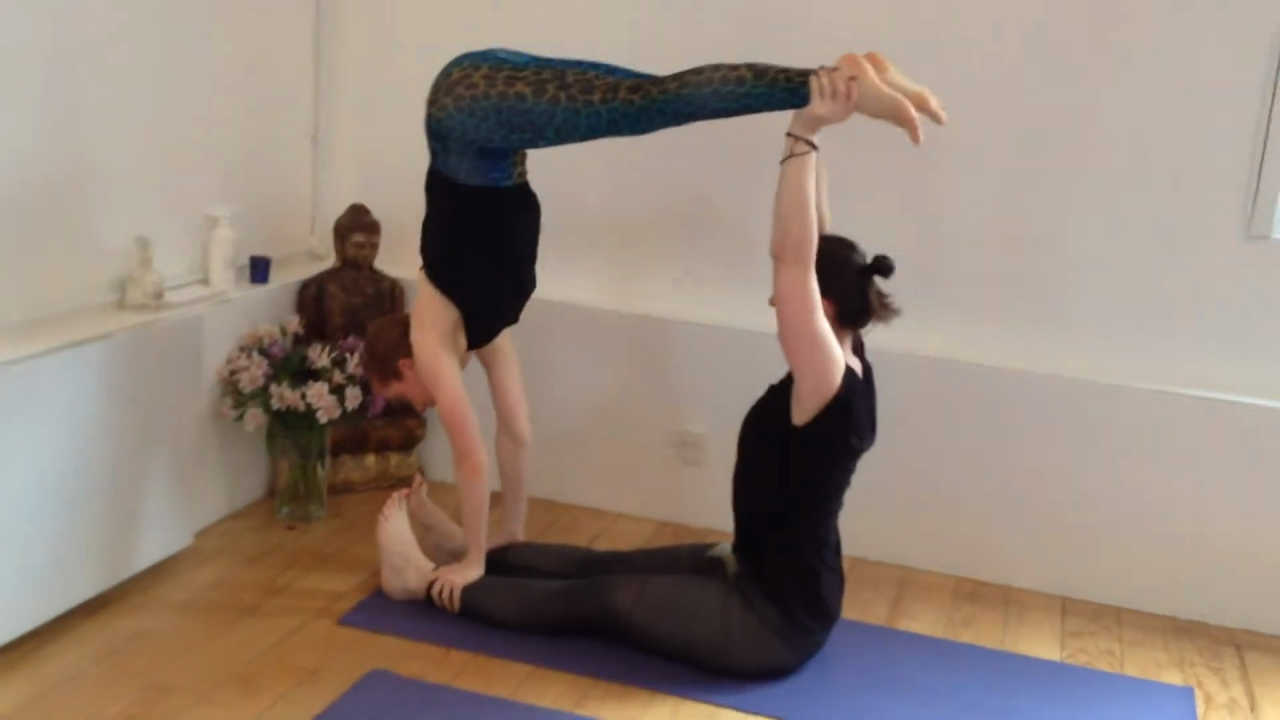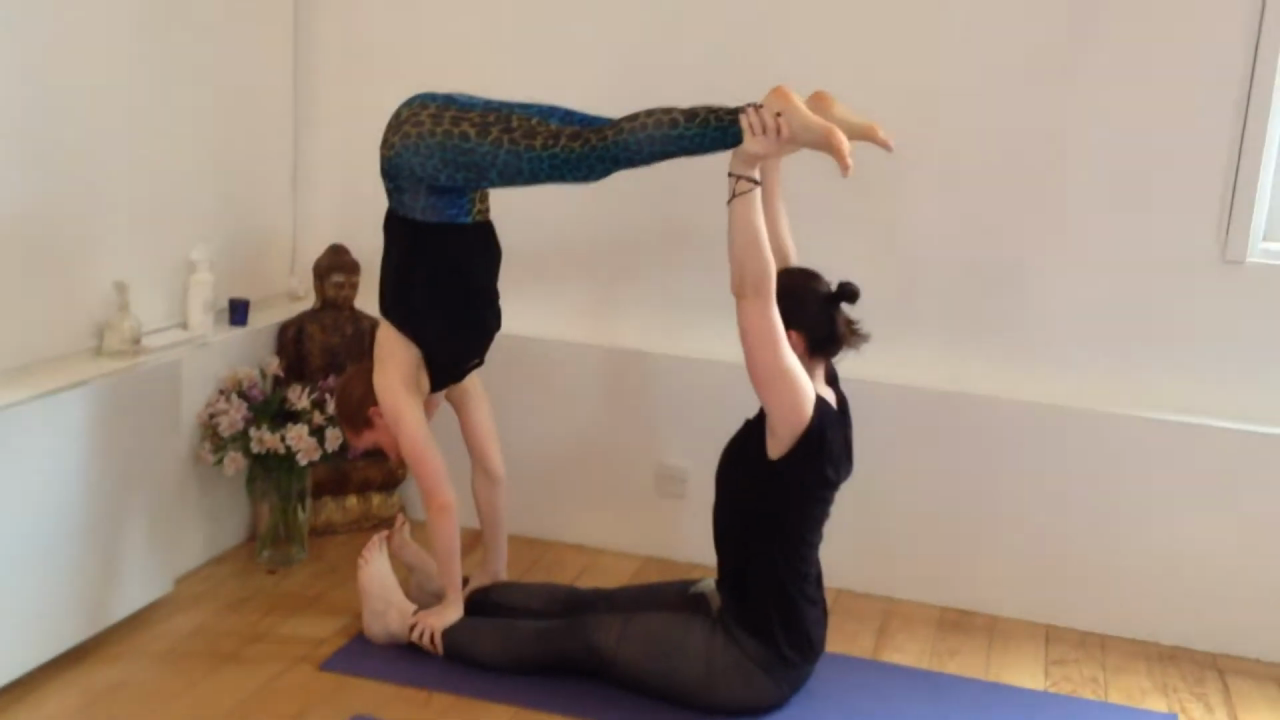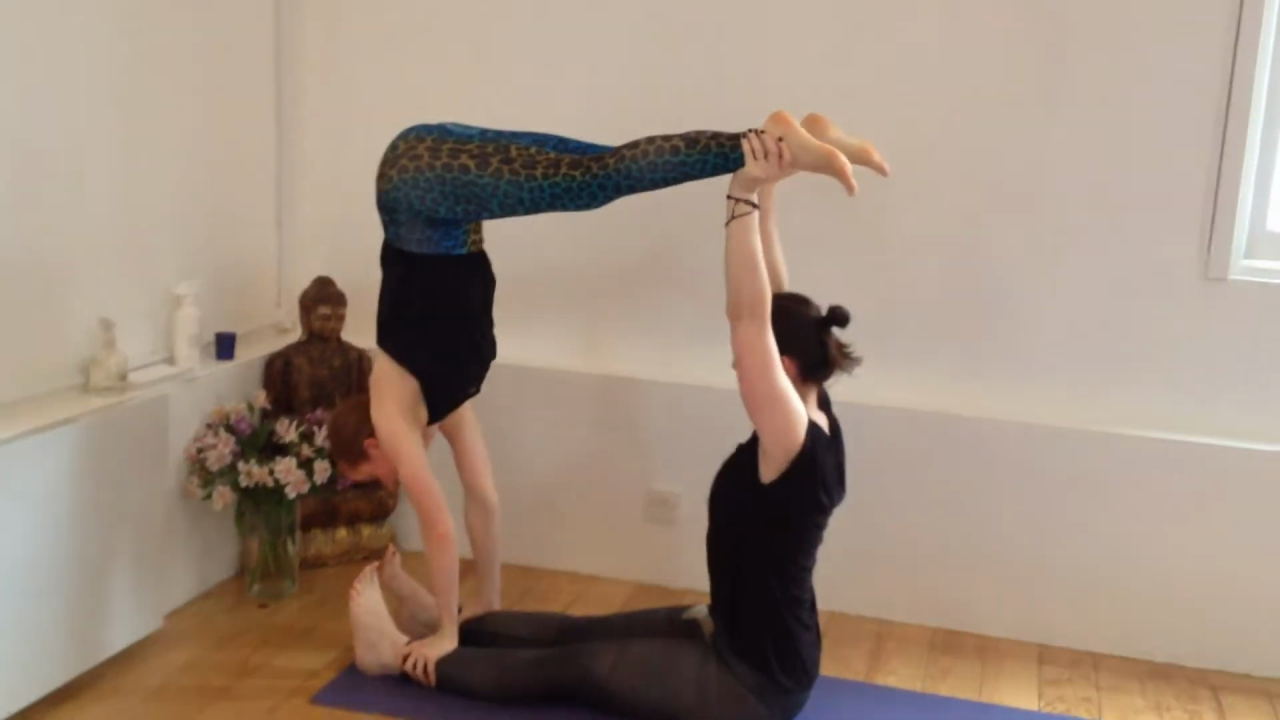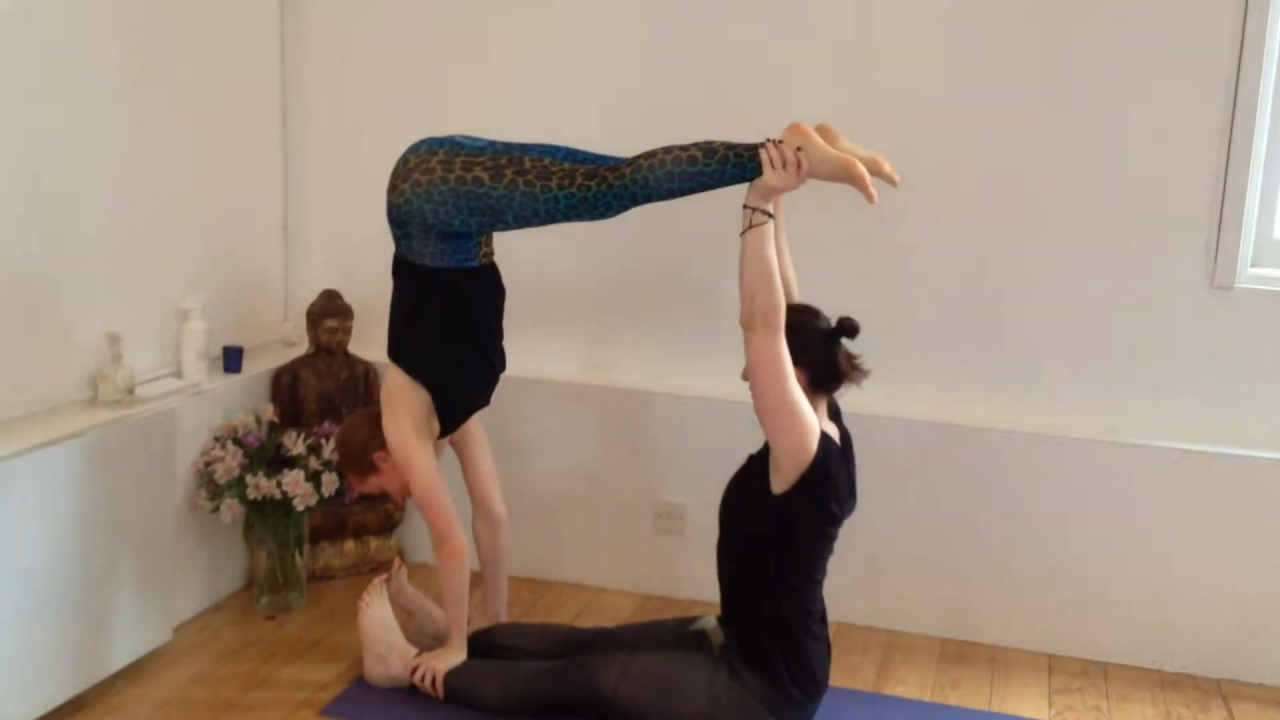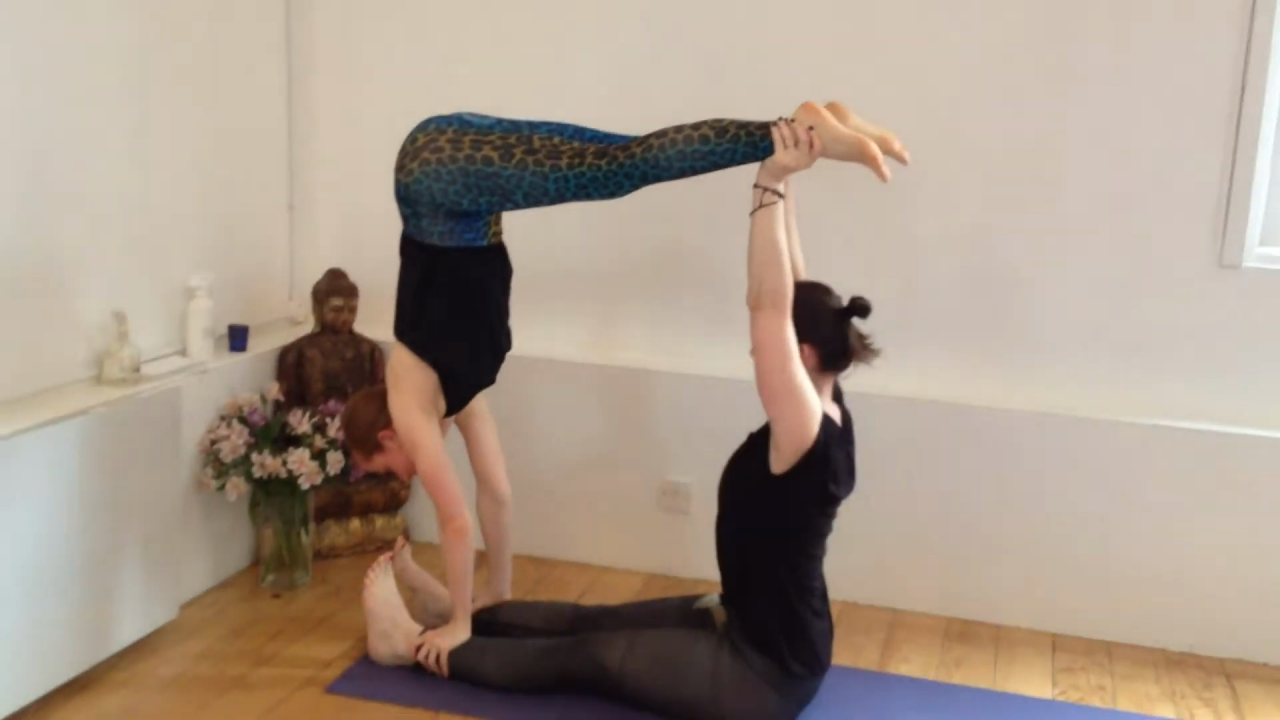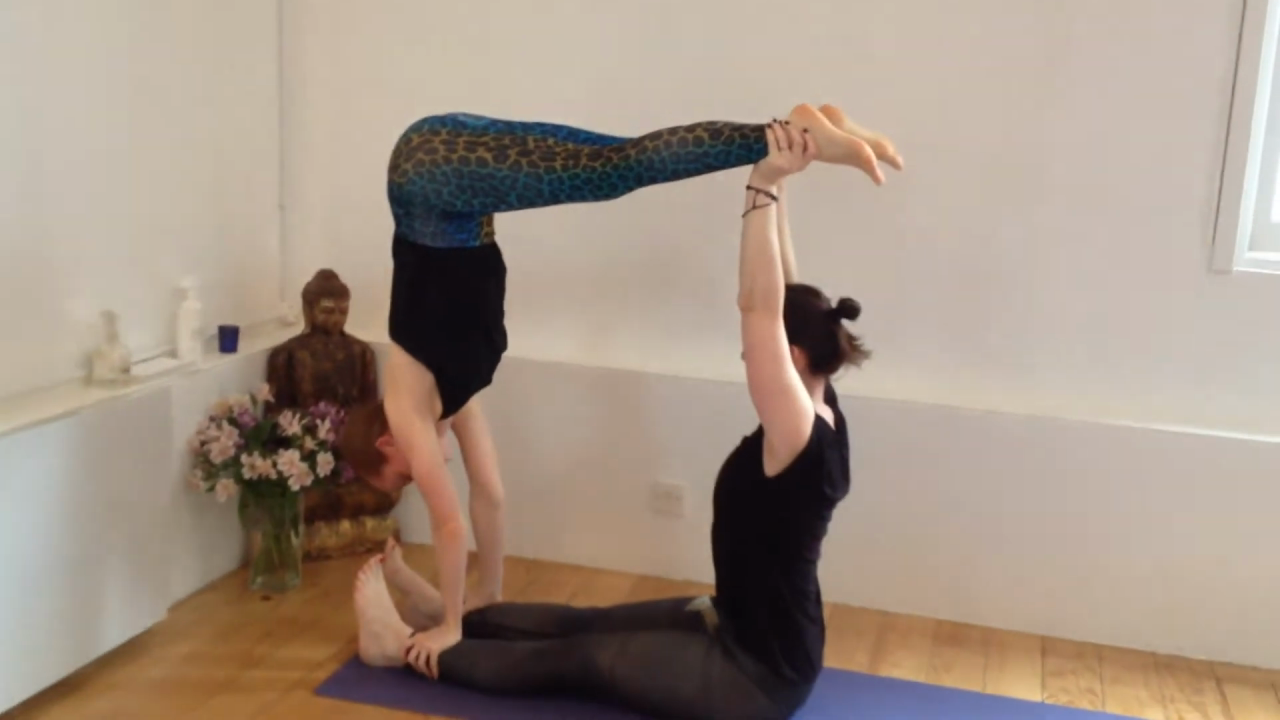
dt=0.4s
person 1, frame 1
left shoulder: (829, 386)
right shoulder: (847, 367)
left elbow: (793, 260)
right elbow: (809, 249)
left wrist: (804, 135)
right wrist: (809, 132)
left hip: (774, 622)
right hip: (764, 579)
left knee: (600, 599)
right knee: (600, 566)
left ankle: (431, 585)
right ankle: (466, 553)
person 1, frame 2
left shoulder: (802, 416)
right shoulder: (824, 395)
left elbow: (753, 295)
right elbow: (777, 283)
left wrist: (746, 172)
right wrist: (767, 169)
left hip: (758, 658)
right hip: (750, 614)
left knee: (583, 637)
right knee: (587, 605)
left ankle: (413, 624)
person 1, frame 3
left shoulder: (794, 441)
right shoulder: (815, 422)
left elbow: (747, 319)
right elbow: (769, 306)
left wrist: (745, 198)
right wrist: (762, 195)
right hip: (743, 639)
left knee: (575, 665)
right knee: (579, 633)
left ankle: (405, 655)
person 1, frame 4
left shoulder: (806, 450)
right shoulder: (824, 430)
left elbow: (764, 329)
right elbow: (782, 320)
left wrist: (759, 207)
right wrist: (770, 208)
right hip: (751, 649)
right knee: (589, 644)
left ankle: (411, 664)
right ankle: (447, 632)
person 1, frame 5
left shoulder: (808, 432)
right shoulder: (827, 414)
left elbow: (770, 308)
right elbow: (787, 297)
left wrist: (770, 186)
right wrist: (778, 186)
left hip: (767, 669)
right hip: (755, 627)
left knee: (587, 656)
right knee: (593, 622)
left ankle: (416, 645)
right ankle: (453, 613)
person 1, frame 6
left shoulder: (800, 435)
right shoulder: (822, 416)
left elbow: (761, 311)
right elbow: (780, 301)
left wrist: (764, 189)
right wrist: (771, 188)
right hip: (747, 630)
left knee: (577, 658)
right knee: (584, 624)
left ankle: (408, 647)
person 2, frame 1
left shoulder: (430, 340)
right shoulder: (474, 321)
left elbow: (471, 458)
right elbow: (516, 433)
left wrist: (474, 561)
right wrist: (511, 536)
left knee: (654, 102)
person 2, frame 2
left shoulder: (395, 386)
right shoulder: (443, 366)
left elbow: (441, 501)
right elbow: (492, 471)
left wrist: (452, 602)
right wrist: (495, 572)
left knee: (597, 150)
person 2, frame 3
left shoulder: (393, 418)
right shoulder: (437, 395)
left elbow: (439, 529)
right elbow: (484, 500)
left wrist: (447, 633)
right wrist: (487, 602)
left knee: (595, 180)
person 2, frame 4
left shoulder: (404, 429)
right shoulder: (442, 409)
left elbow: (450, 543)
right elbow: (493, 513)
left wrist: (455, 644)
right wrist: (494, 614)
left knee: (610, 187)
person 2, frame 5
left shoulder: (411, 408)
right shoulder: (447, 387)
left elbow: (456, 522)
right elbow: (497, 492)
left wrist: (459, 623)
right wrist: (498, 593)
left knee: (621, 167)
person 2, frame 6
left shoulder: (408, 409)
right shoulder: (440, 389)
left elbow: (449, 523)
right elbow: (489, 494)
left wrist: (450, 626)
right wrist: (488, 595)
left knee: (615, 167)
